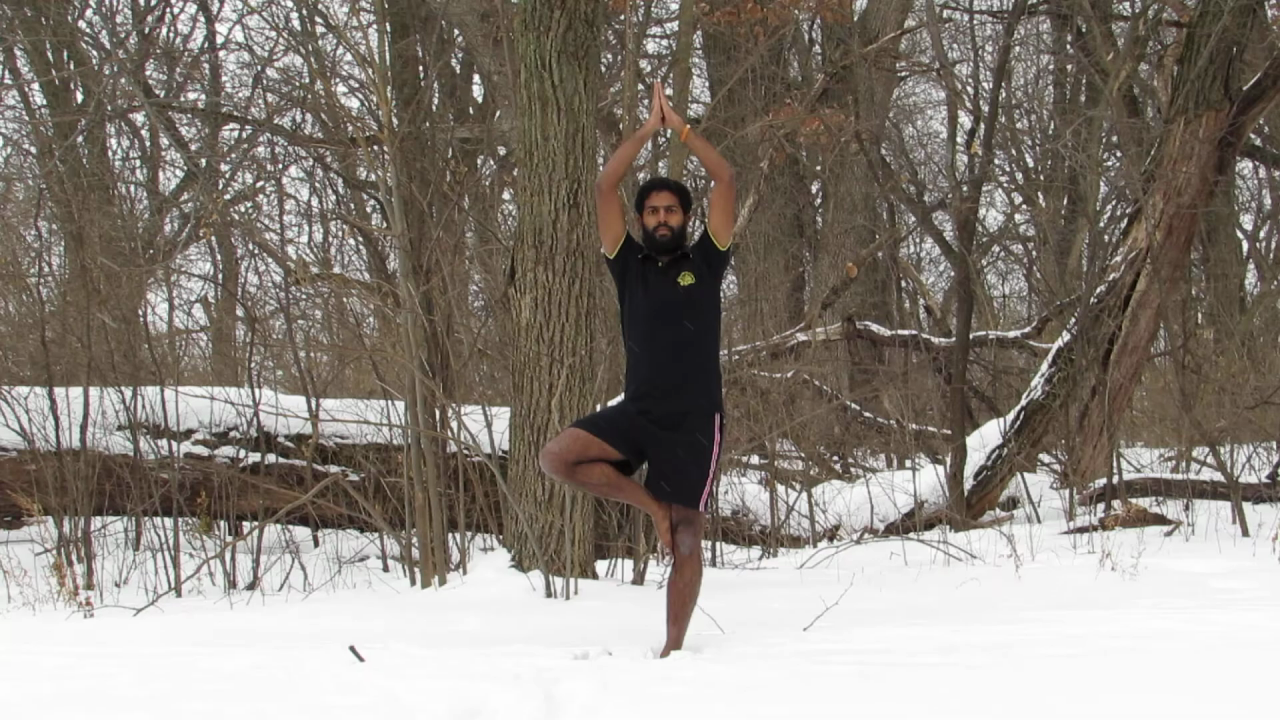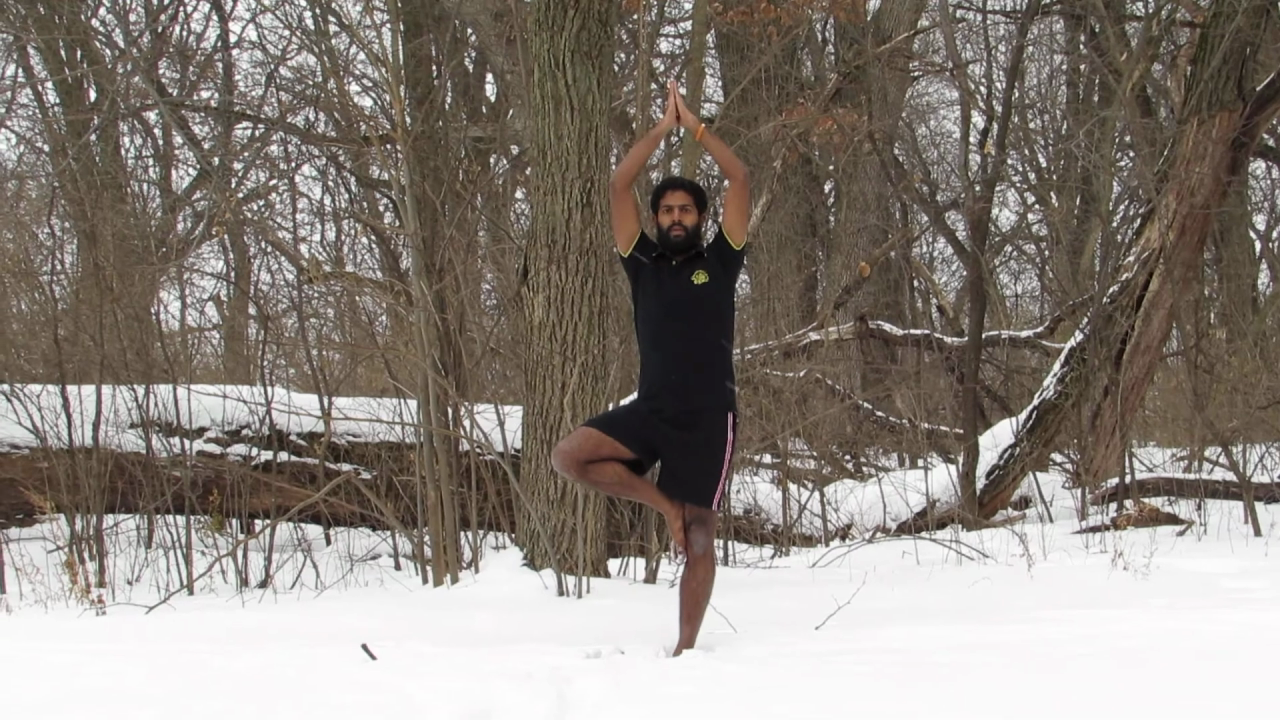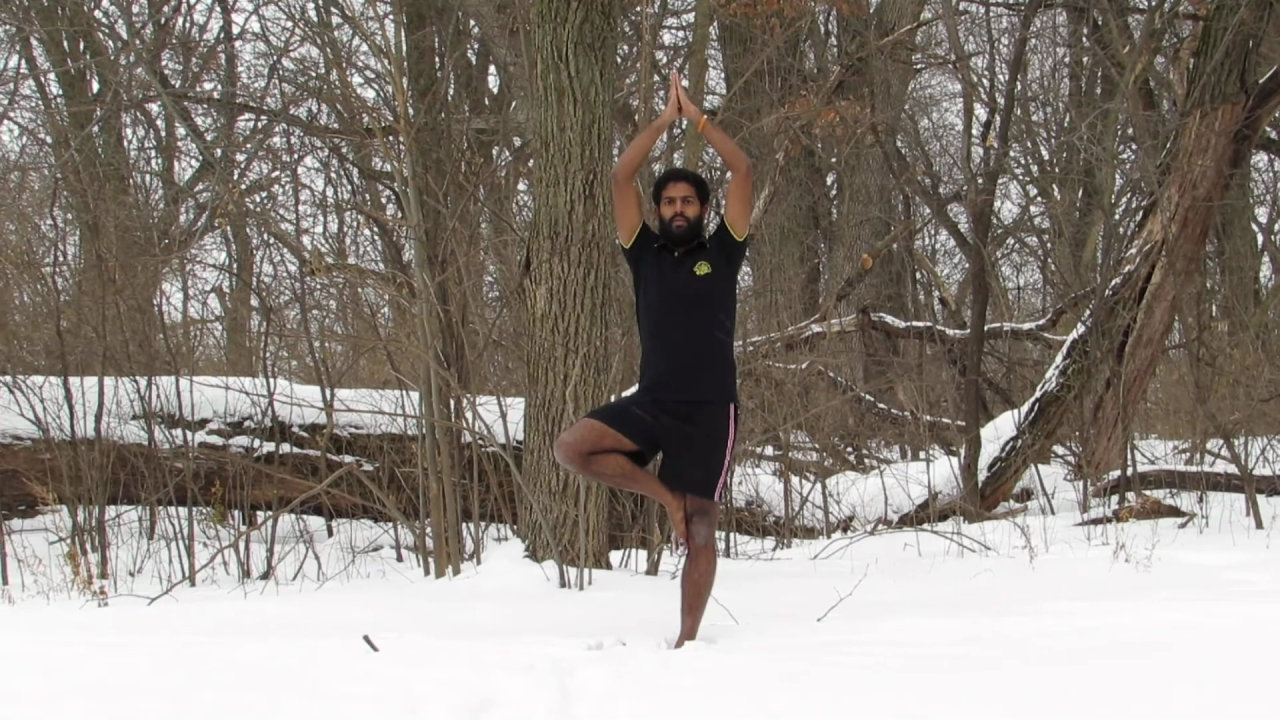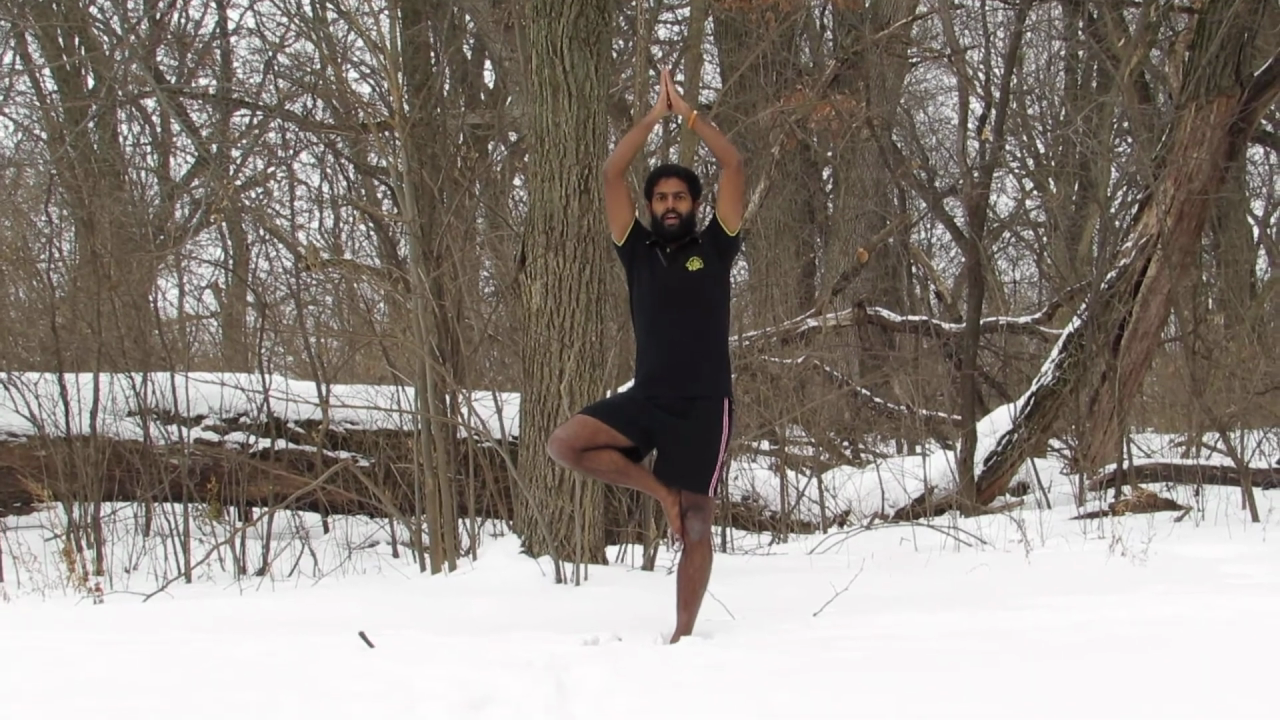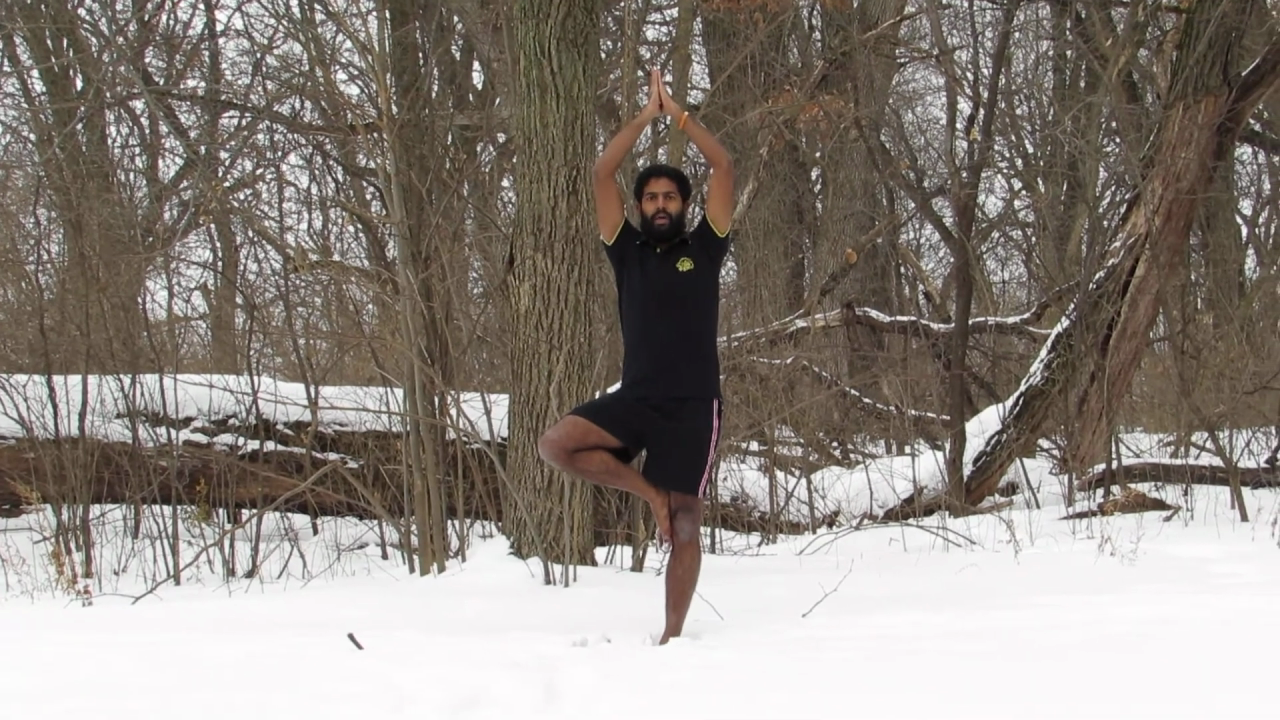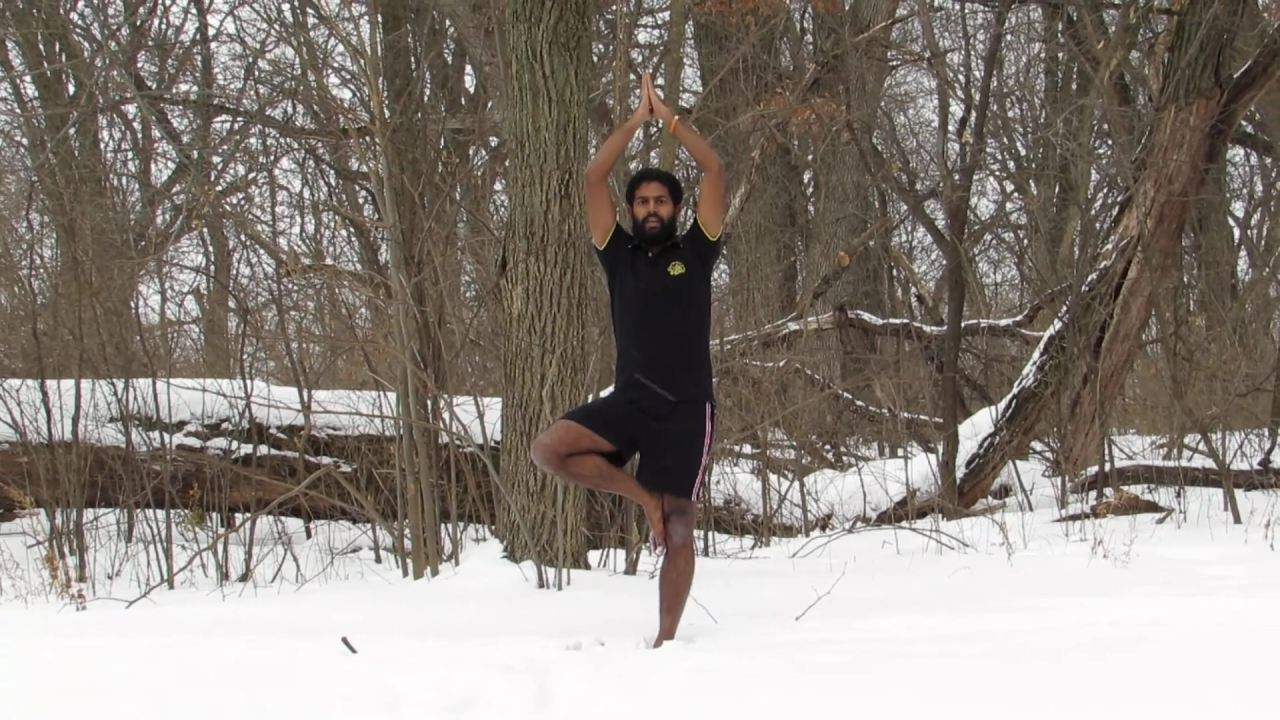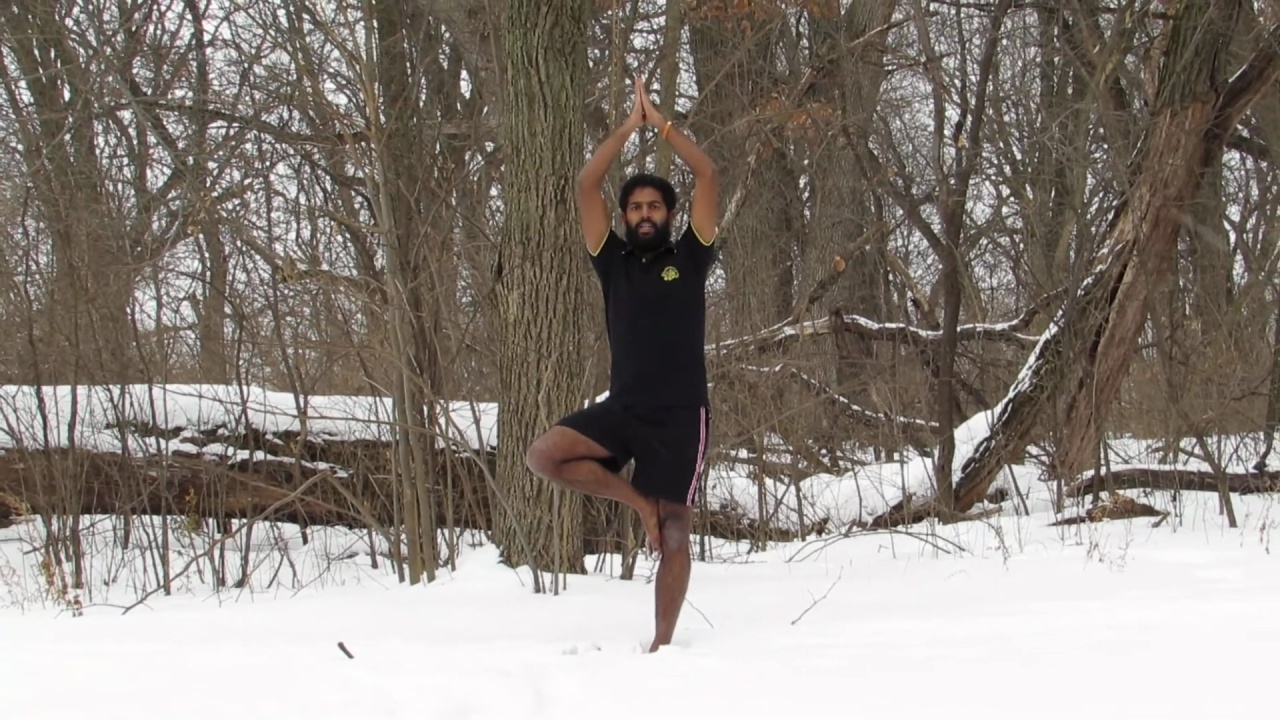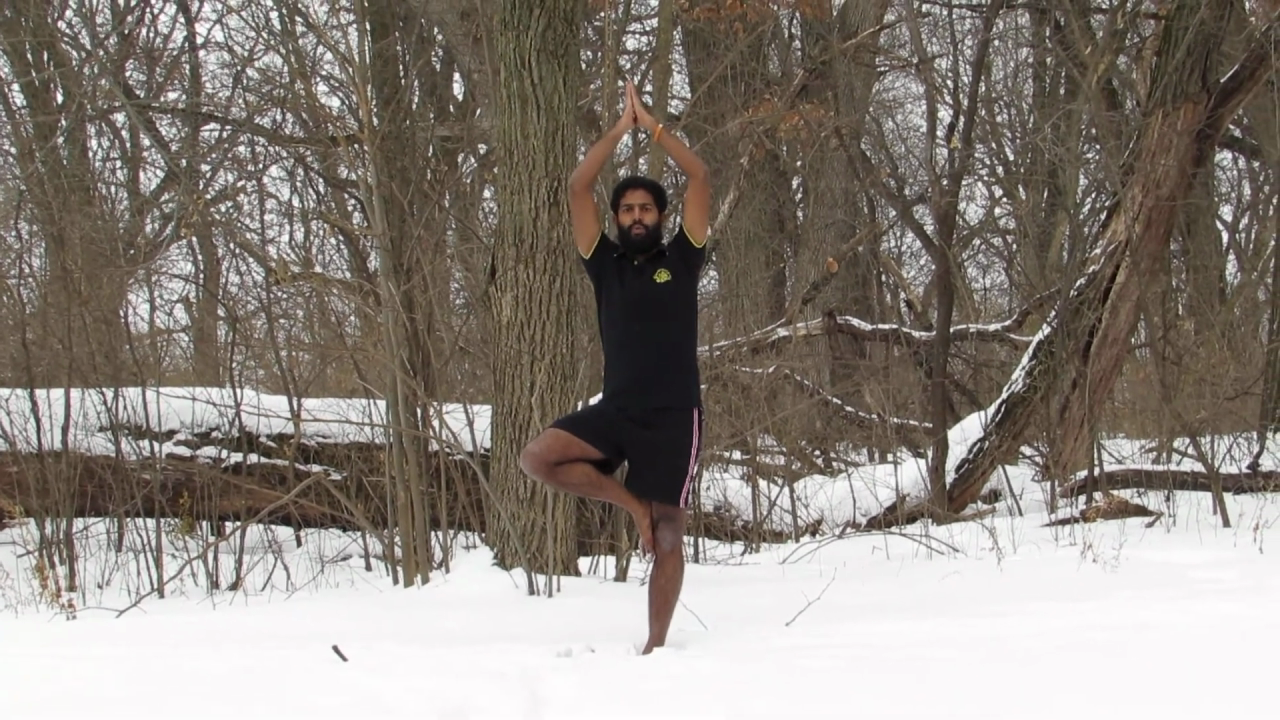
dt=0.5s
person 1, frame 1
left shoulder: (705, 263)
right shoulder: (628, 265)
left elbow: (726, 181)
right elbow: (604, 187)
left wrist: (679, 126)
right wrist: (646, 129)
left hip: (695, 418)
right hip: (637, 410)
left knee: (687, 539)
right knee: (557, 457)
left ankle: (673, 648)
right ankle: (651, 506)
person 1, frame 2
left shoulder: (720, 262)
right shoulder: (644, 263)
left elbow: (740, 180)
right elbow: (618, 186)
left wrist: (694, 125)
right wrist: (661, 127)
left hip: (708, 417)
right hip: (649, 409)
left knee: (700, 537)
right knee: (568, 456)
left ankle: (686, 648)
right ankle: (664, 505)
person 1, frame 3
left shoulder: (722, 253)
right shoulder: (645, 254)
left elbow: (743, 172)
right elbow: (620, 177)
left wrist: (696, 116)
right wrist: (664, 119)
left hip: (710, 408)
right hip: (651, 401)
left knee: (701, 529)
right knee: (570, 447)
left ankle: (687, 639)
right ankle: (665, 496)
person 1, frame 4
left shoulder: (714, 249)
right shoulder: (638, 251)
left elbow: (734, 166)
right elbow: (611, 174)
left wrist: (687, 112)
right wrist: (654, 114)
left hip: (704, 403)
right hip: (646, 397)
left knee: (696, 524)
right knee: (564, 443)
left ankle: (684, 634)
right ankle: (660, 492)
person 1, frame 5
left shoulder: (704, 248)
right shoulder: (627, 251)
left elbow: (724, 168)
right elbow: (601, 173)
left wrist: (678, 113)
right wrist: (645, 115)
left hip: (693, 404)
right hip: (635, 397)
left knee: (686, 524)
right knee: (555, 445)
left ankle: (672, 636)
right ankle: (649, 493)
person 1, frame 6
left shoulder: (695, 253)
right shoulder: (619, 256)
left elbow: (716, 172)
right elbow: (593, 178)
left wrist: (669, 117)
right wrist: (635, 119)
left hip: (686, 407)
right hip: (627, 401)
left knee: (678, 527)
right knee: (548, 449)
left ankle: (666, 639)
right ankle: (643, 496)
person 1, frame 7
left shoulder: (689, 259)
right shoulder: (613, 262)
left elbow: (708, 177)
right elbow: (586, 185)
left wrist: (662, 123)
right wrist: (628, 126)
left hip: (681, 412)
right hip: (622, 407)
left knee: (675, 530)
right knee: (542, 455)
left ankle: (662, 643)
right ankle: (637, 501)
person 1, frame 8
left shoulder: (681, 260)
right shoulder: (605, 264)
left elbow: (700, 178)
right elbow: (577, 188)
left wrist: (651, 124)
right wrist: (618, 128)
left hip: (673, 414)
right hip: (615, 409)
left knee: (668, 532)
right knee: (536, 457)
left ankle: (656, 645)
right ankle: (631, 503)
